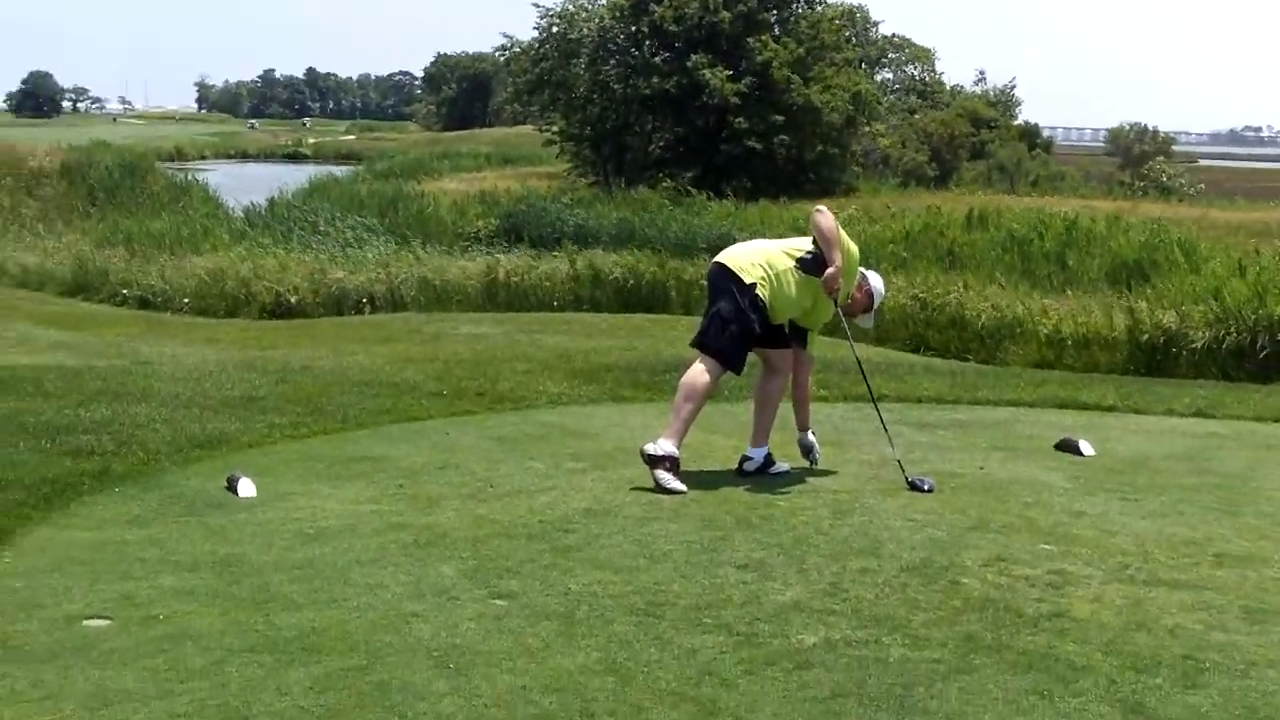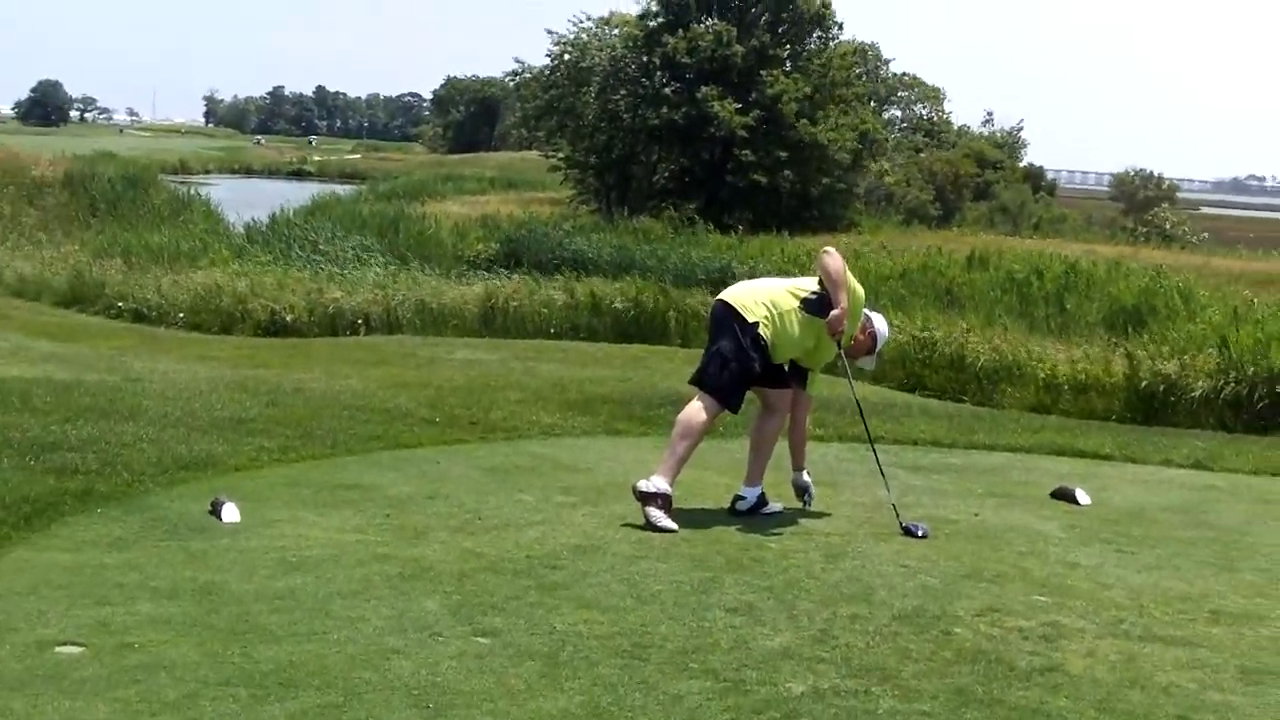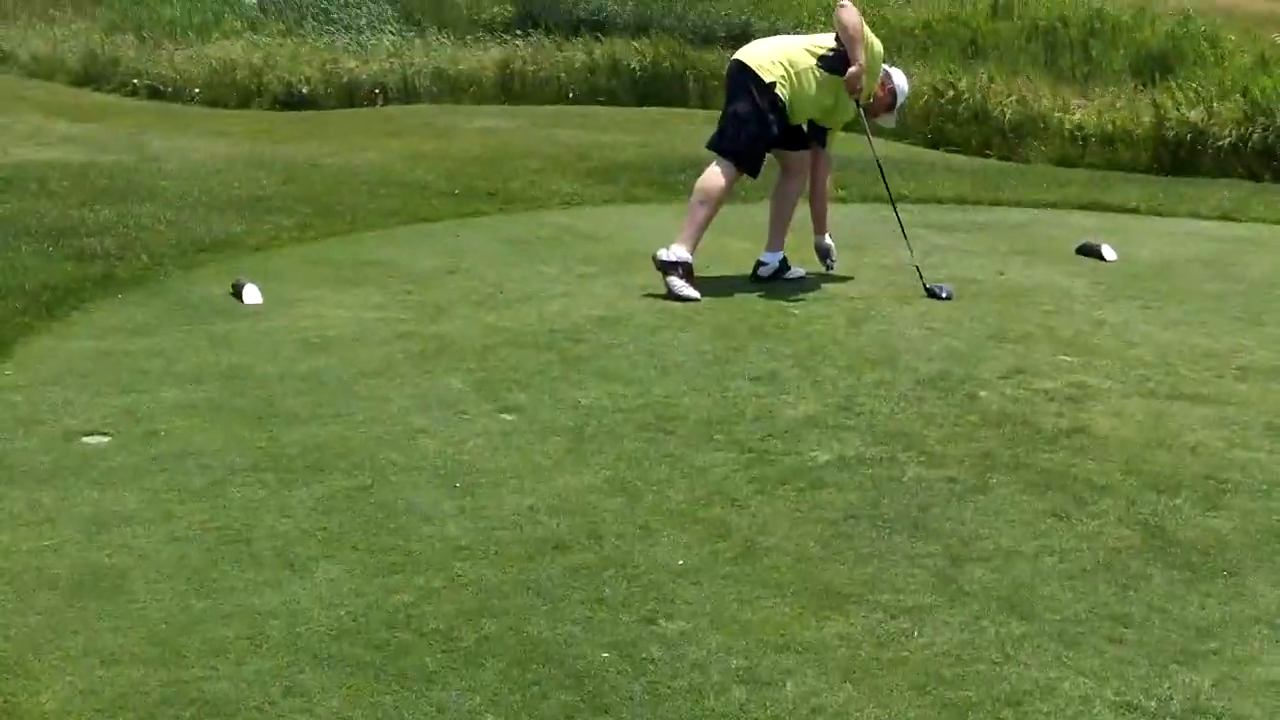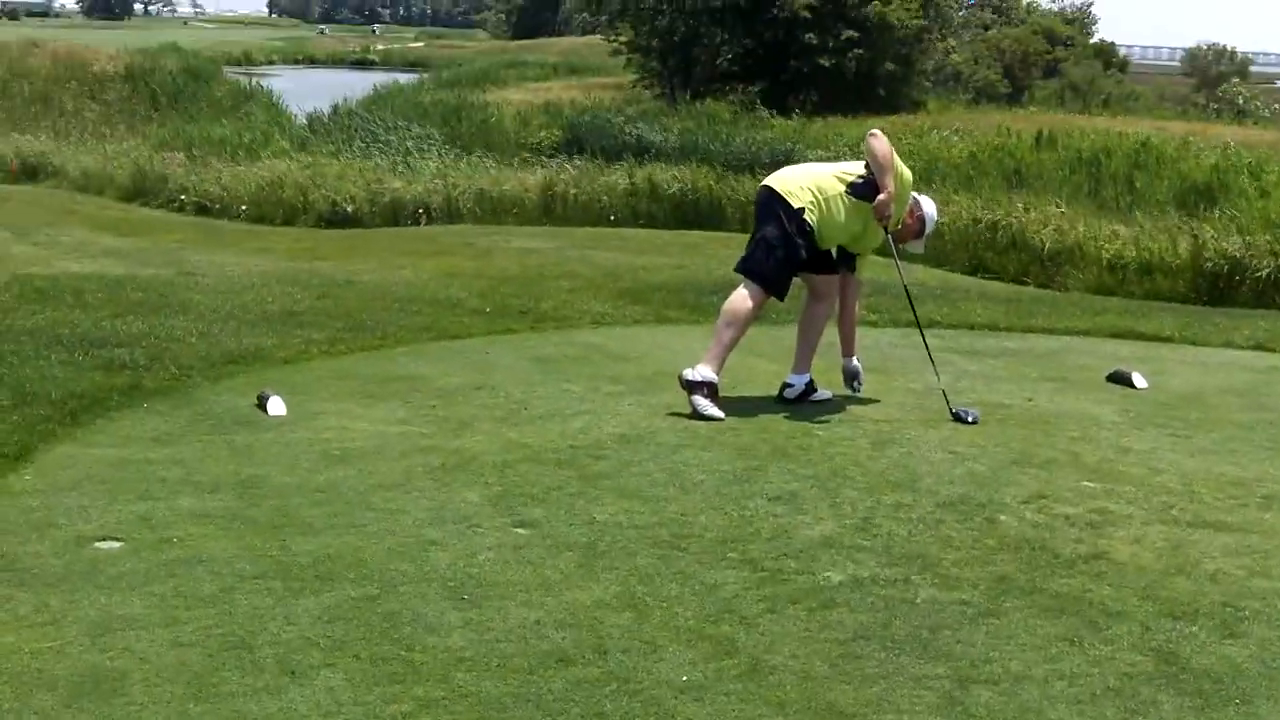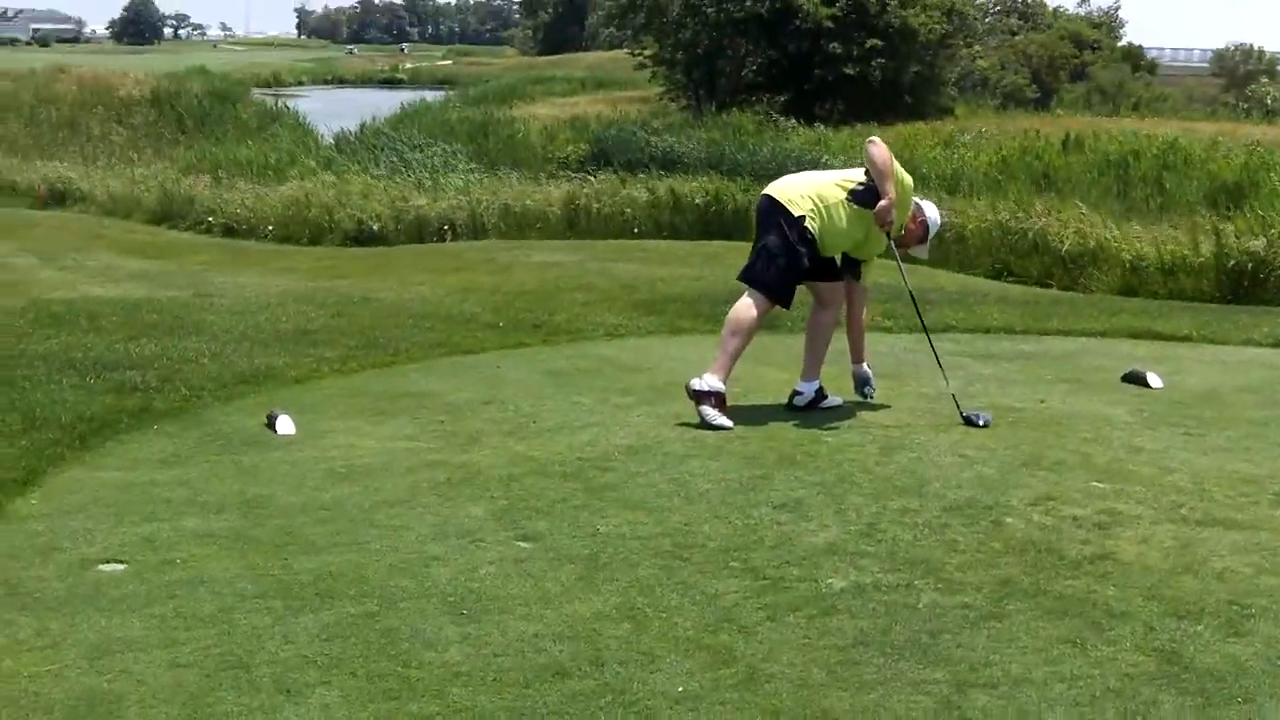
dt=0.3s
person 1, frame 1
left shoulder: (817, 310)
right shoulder: (849, 258)
left elbow: (800, 374)
right elbow: (819, 213)
left wrist: (804, 432)
right wrist: (834, 266)
right hip: (743, 275)
left knee: (781, 364)
right knee: (713, 364)
left ankle: (756, 456)
right ankle: (663, 451)
person 1, frame 2
left shoulder: (819, 350)
right shoulder: (855, 299)
left elbow: (798, 415)
right elbow: (828, 254)
left wrist: (799, 473)
right wrist: (841, 307)
right hip: (746, 314)
left knee: (780, 403)
right knee: (711, 401)
left ankle: (749, 495)
right ankle: (657, 488)
person 1, frame 3
left shoulder: (838, 109)
right shoulder: (874, 57)
left elbow: (818, 176)
left wrist: (821, 236)
right wrist: (858, 64)
right hip: (762, 72)
left knee: (798, 165)
right knee: (730, 166)
left ankle: (771, 261)
right ankle: (677, 257)
person 1, frame 4
left shoulder: (867, 235)
right shoulder: (903, 183)
left elbow: (847, 301)
right elbow: (875, 137)
left wrist: (849, 359)
right wrist: (887, 192)
right hip: (791, 198)
left knee: (826, 290)
right knee: (757, 289)
left ankle: (798, 383)
right ankle: (703, 377)
person 1, frame 5
left shoulder: (870, 242)
right shoulder: (903, 190)
left elbow: (855, 308)
right elbow: (873, 143)
left wrist: (859, 365)
right wrist: (888, 198)
right hip: (792, 206)
left knee: (832, 297)
right knee: (761, 298)
left ankle: (807, 390)
right ankle: (710, 386)
